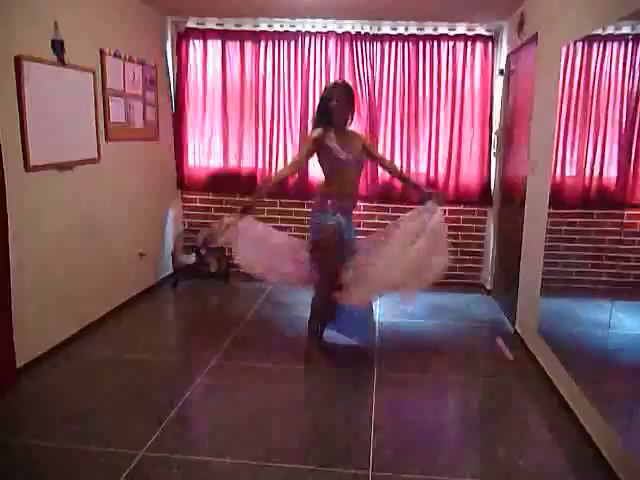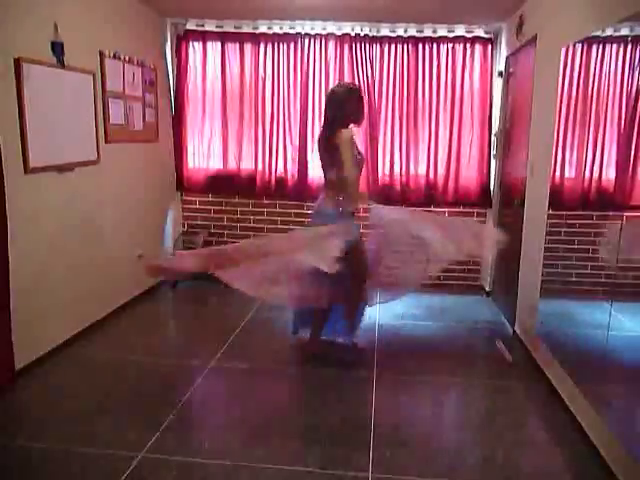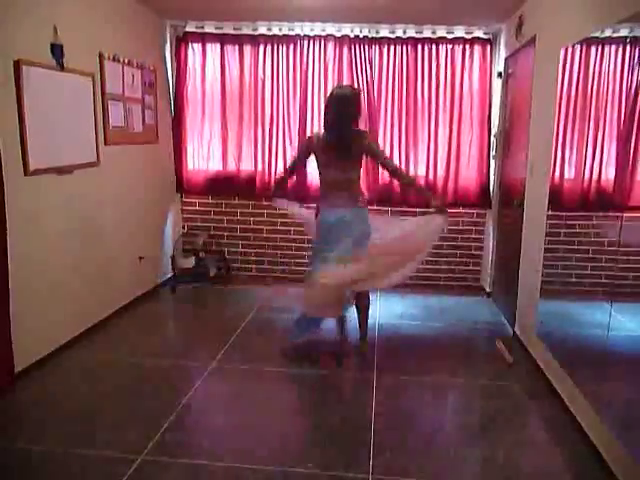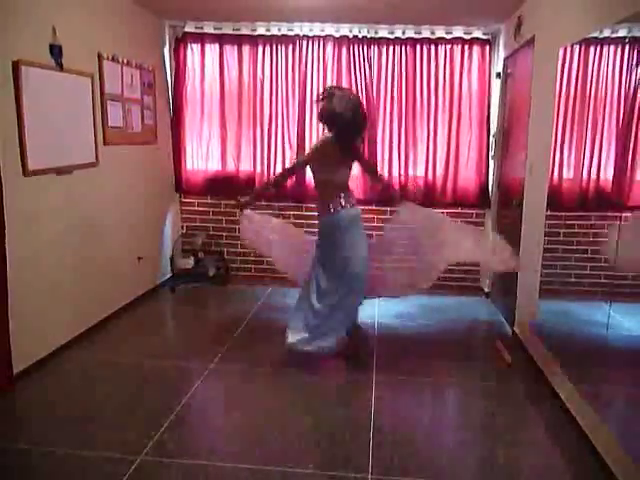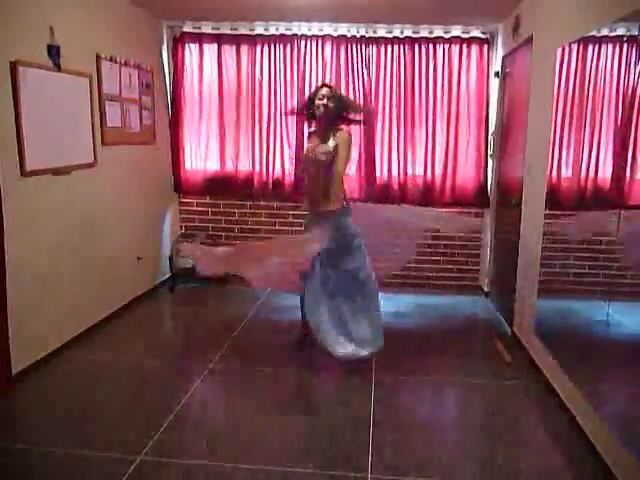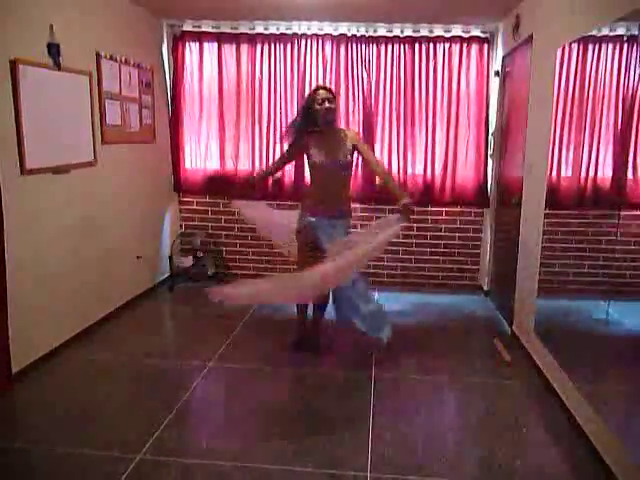
dt=0.2s
person 1, frame 1
left shoulder: (357, 138)
right shoulder: (319, 136)
left elbow: (387, 165)
right elbow: (290, 168)
left wrist: (420, 188)
right wrist: (257, 195)
left hip: (344, 216)
right hip: (327, 214)
left knee: (339, 280)
right knee: (329, 282)
left ankle: (318, 334)
right ankle: (313, 342)
person 1, frame 2
left shoulder: (325, 136)
right shoulder: (344, 135)
right elbow: (349, 171)
right wrist: (354, 199)
left hip: (324, 207)
right hip: (338, 210)
left knee: (329, 277)
right knee: (356, 278)
left ankle: (312, 336)
person 1, frame 3
left shoulder: (315, 140)
right shoulder: (362, 138)
left elbow: (292, 170)
right elbow: (395, 170)
left wrist: (276, 189)
right wrist: (429, 196)
left hip: (328, 214)
right hip: (356, 210)
left ankle: (341, 337)
right ankle: (363, 339)
person 1, frame 4
left shoulder: (327, 142)
right shoulder: (349, 141)
left elbow: (290, 172)
right elbow: (373, 171)
left wrist: (252, 197)
right wrist: (394, 192)
left hip: (336, 215)
right hip: (347, 209)
left knee: (330, 278)
right knee: (329, 275)
right ankle: (349, 327)
person 1, frame 5
left shoulder: (343, 135)
right shoulder: (311, 138)
left elbow: (339, 169)
left wrist: (333, 203)
left hip: (337, 216)
right hip: (315, 214)
left knee: (339, 278)
right knee: (306, 274)
left ankle: (350, 336)
right ankle: (308, 328)
person 1, frame 6
left shoulder: (352, 137)
right shoulder: (306, 140)
left elbow: (375, 165)
right elbow: (279, 164)
left wrist: (401, 195)
right wrist: (253, 182)
left hip: (340, 217)
right hip: (313, 214)
left ankle: (315, 331)
right ankle: (302, 329)
